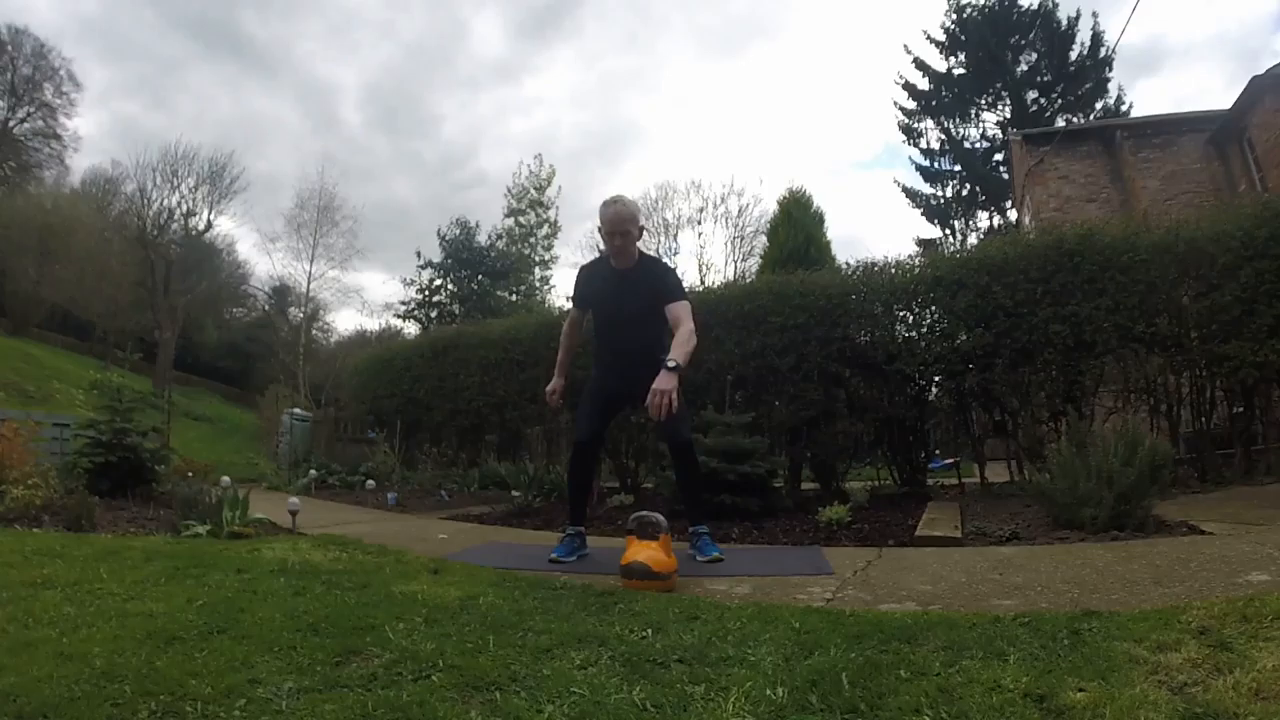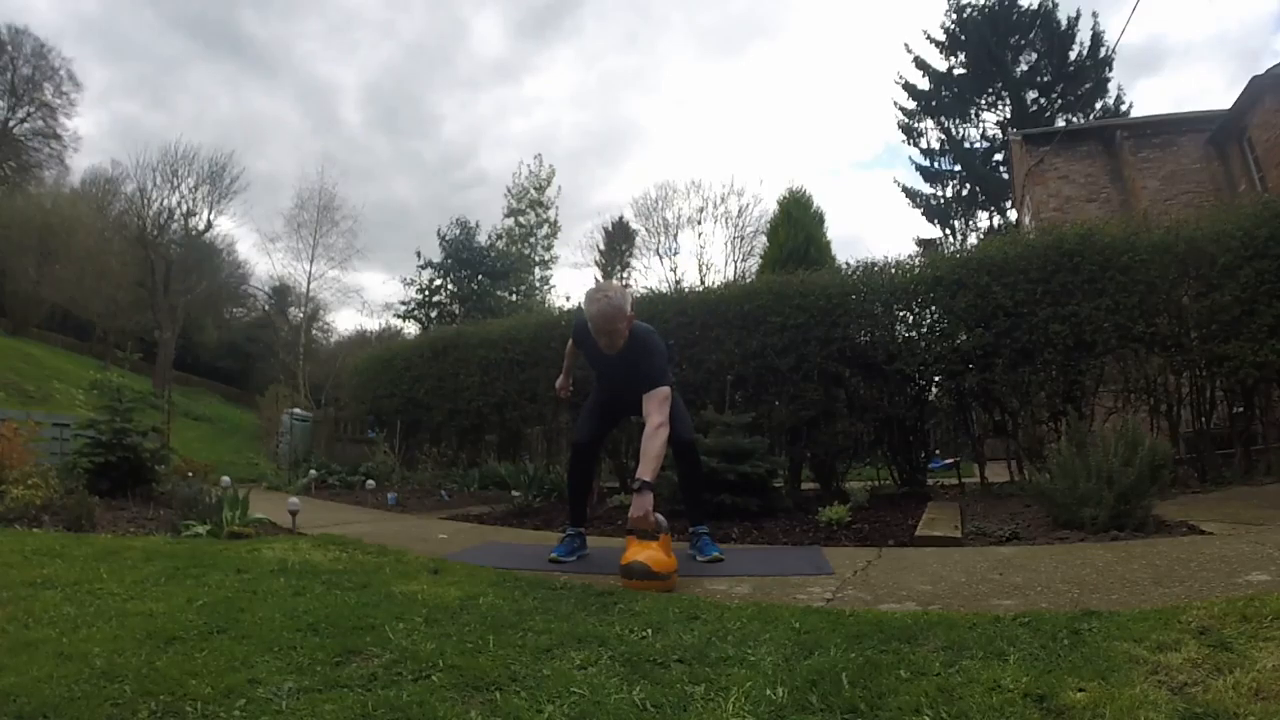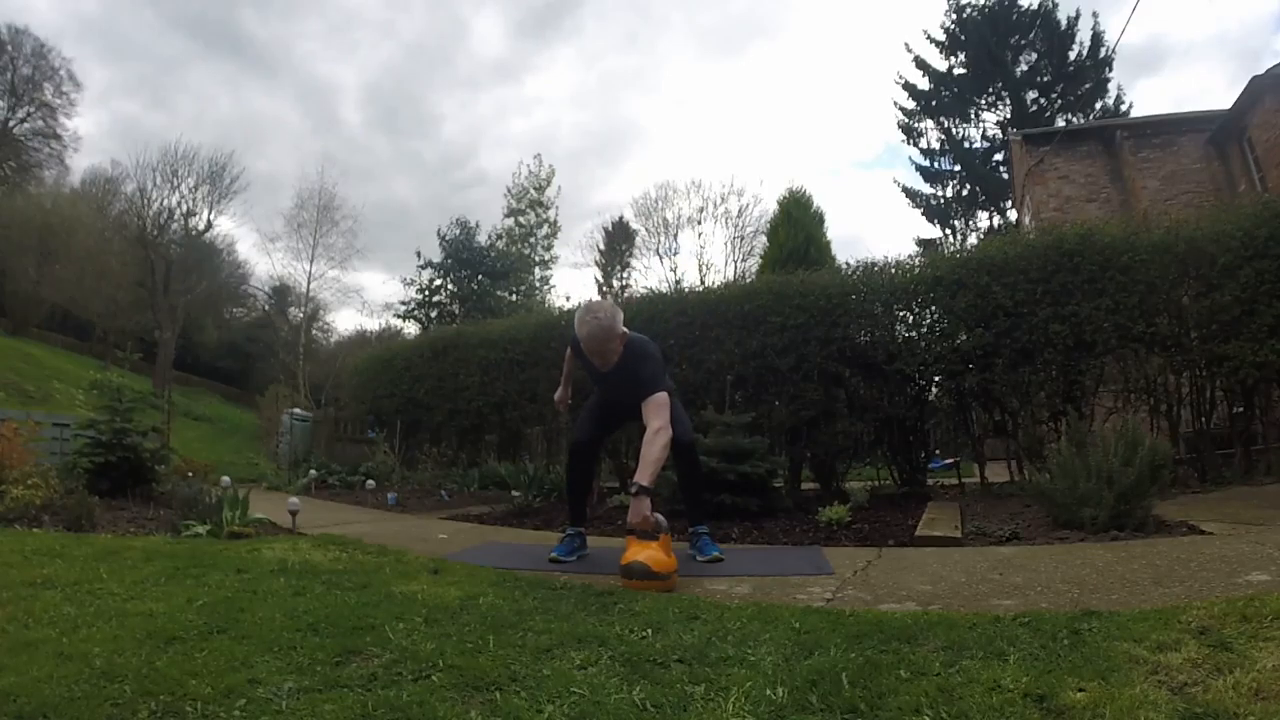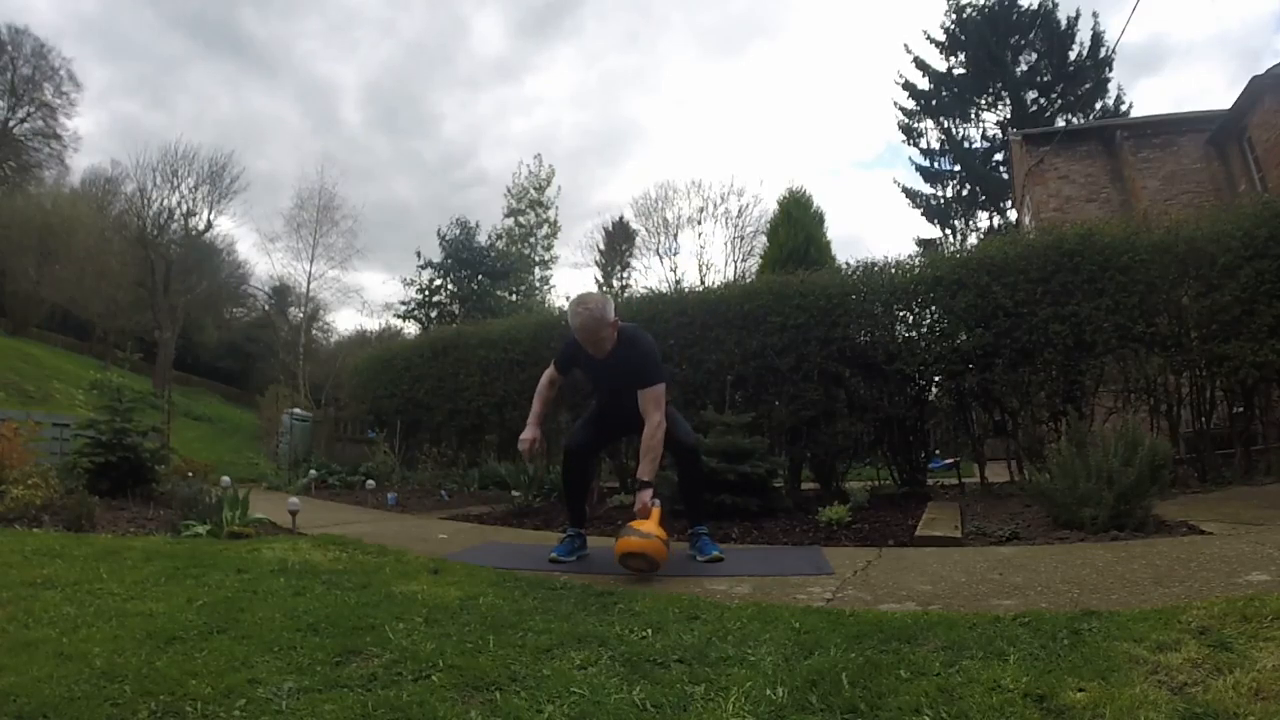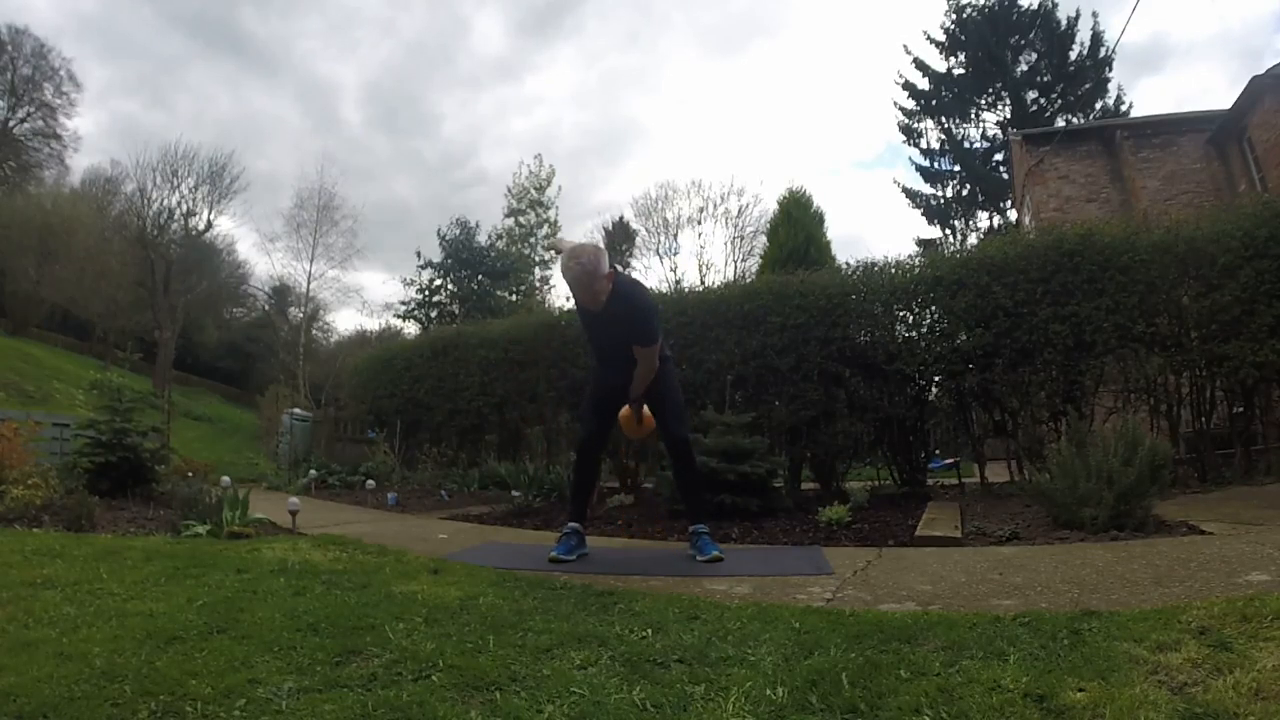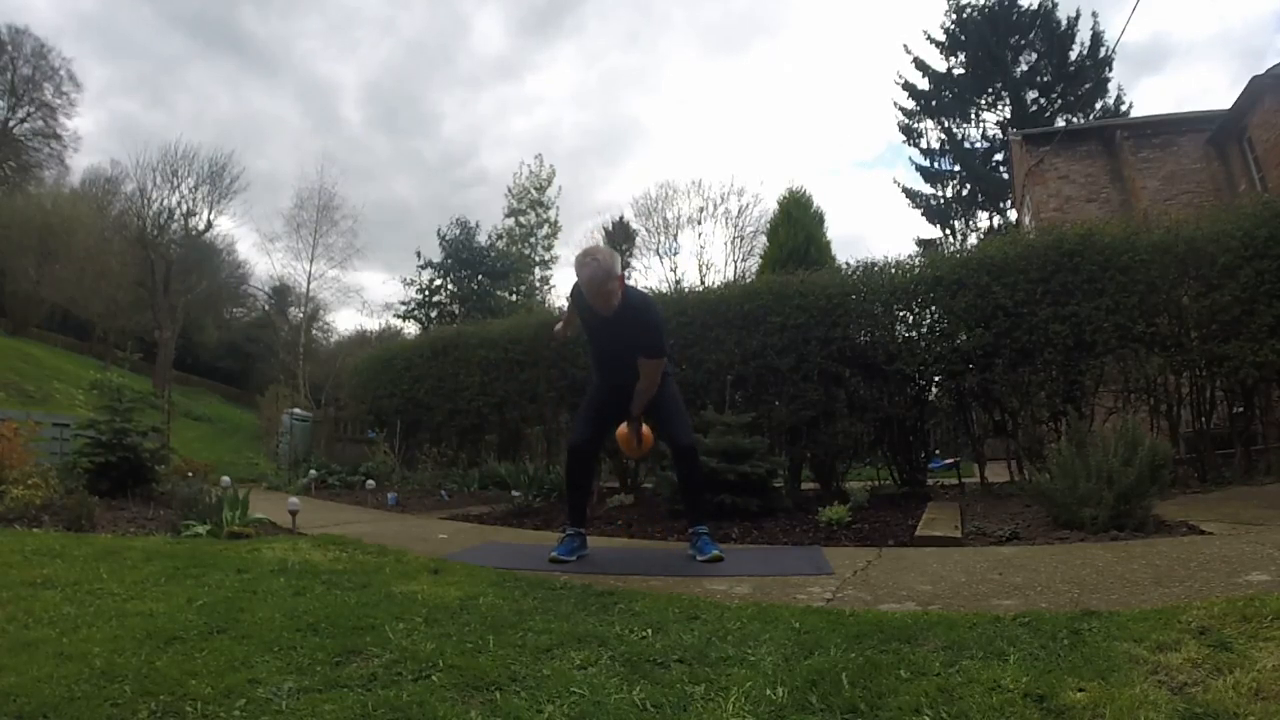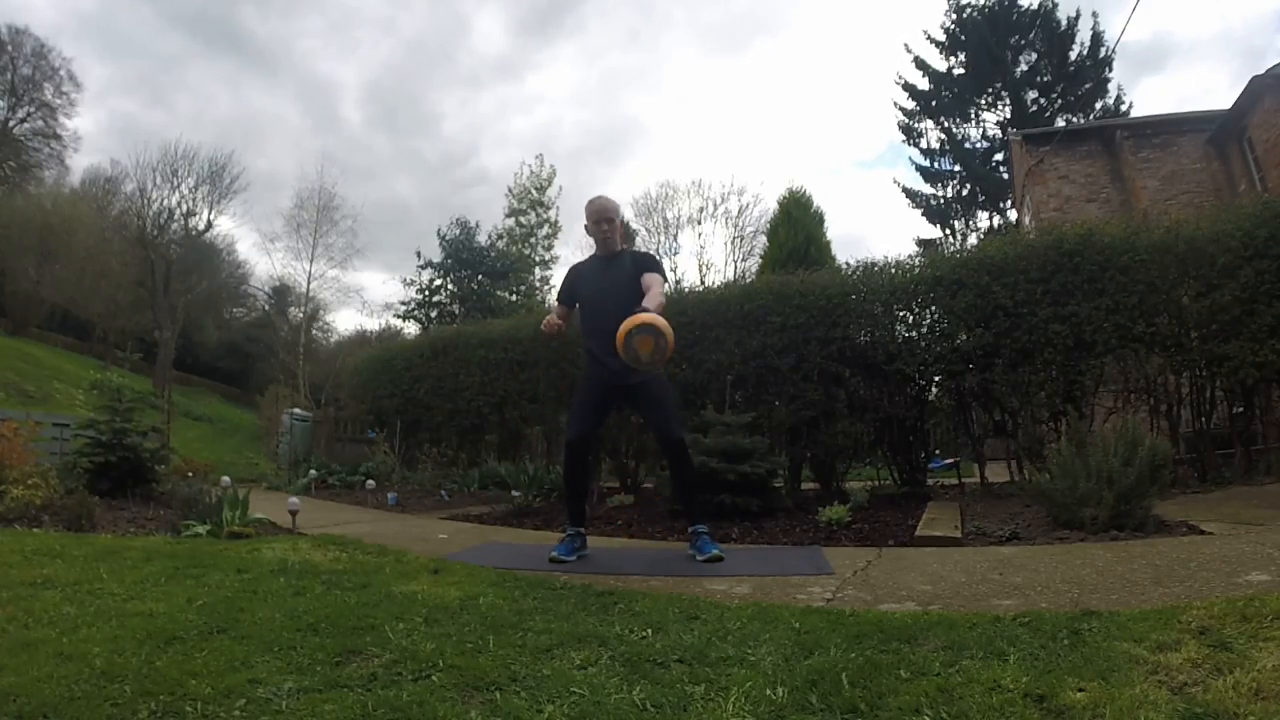
dt=0.4s
person 1, frame 1
left shoulder: (660, 274)
right shoulder: (590, 275)
left elbow: (686, 329)
right elbow: (573, 322)
left wrist: (671, 369)
right wrist: (559, 375)
left hip: (656, 376)
right hip: (606, 378)
left knee: (681, 441)
right knee: (583, 443)
left ankle: (699, 532)
right ankle: (575, 533)
person 1, frame 2
left shoulder: (649, 345)
right shoulder: (583, 329)
left elbow: (657, 423)
left wrist: (643, 488)
right wrist: (565, 376)
left hip: (654, 392)
right hip: (608, 393)
left knee: (685, 443)
right knee: (582, 445)
left ankle: (699, 533)
right ankle: (575, 534)
person 1, frame 3
left shoulder: (645, 355)
right shoulder: (583, 343)
left elbow: (659, 428)
left wrist: (640, 491)
right wrist: (564, 387)
left hip: (652, 400)
right hip: (609, 398)
left knee: (684, 442)
right knee: (580, 444)
left ankle: (699, 532)
right ankle: (575, 533)
person 1, frame 4
left shoulder: (640, 346)
right shoulder: (576, 345)
left elbow: (654, 419)
right elbow: (550, 380)
left wrist: (644, 485)
right wrist: (533, 425)
left hip: (651, 409)
right hip: (608, 410)
left knee: (687, 447)
right knee: (574, 449)
left ankle: (698, 533)
right ankle: (575, 533)
person 1, frame 5
left shoulder: (636, 300)
right shoulder: (582, 275)
left elbow: (648, 364)
right elbow: (576, 250)
left wrist: (635, 401)
right wrist: (564, 250)
left hip: (651, 368)
right hip: (608, 372)
left knee: (678, 440)
right knee: (588, 442)
left ankle: (699, 532)
right ankle: (574, 532)
person 1, frame 6
left shoulder: (645, 313)
right shoulder: (581, 295)
left elbow: (649, 379)
left wrist: (634, 416)
right wrist: (564, 323)
left hip: (651, 390)
right hip: (606, 385)
left knee: (683, 446)
right knee: (579, 447)
left ankle: (698, 532)
right ankle: (575, 533)
person 1, frame 7
left shoulder: (641, 260)
right shoulder: (578, 272)
left elbow: (656, 290)
right elbow: (560, 313)
left wrist: (648, 310)
right wrist: (552, 323)
left hip: (642, 373)
right hip: (597, 375)
left knee: (674, 443)
right knee: (575, 444)
left ankle: (697, 531)
right ankle: (575, 533)
